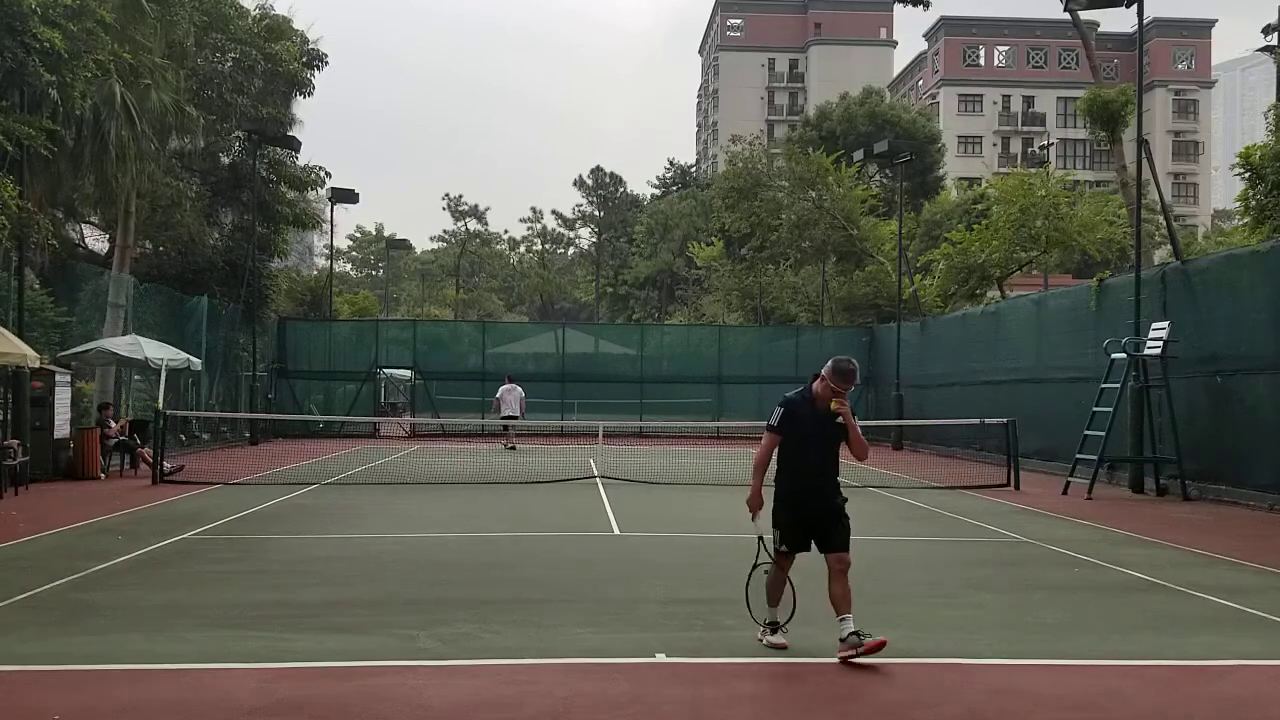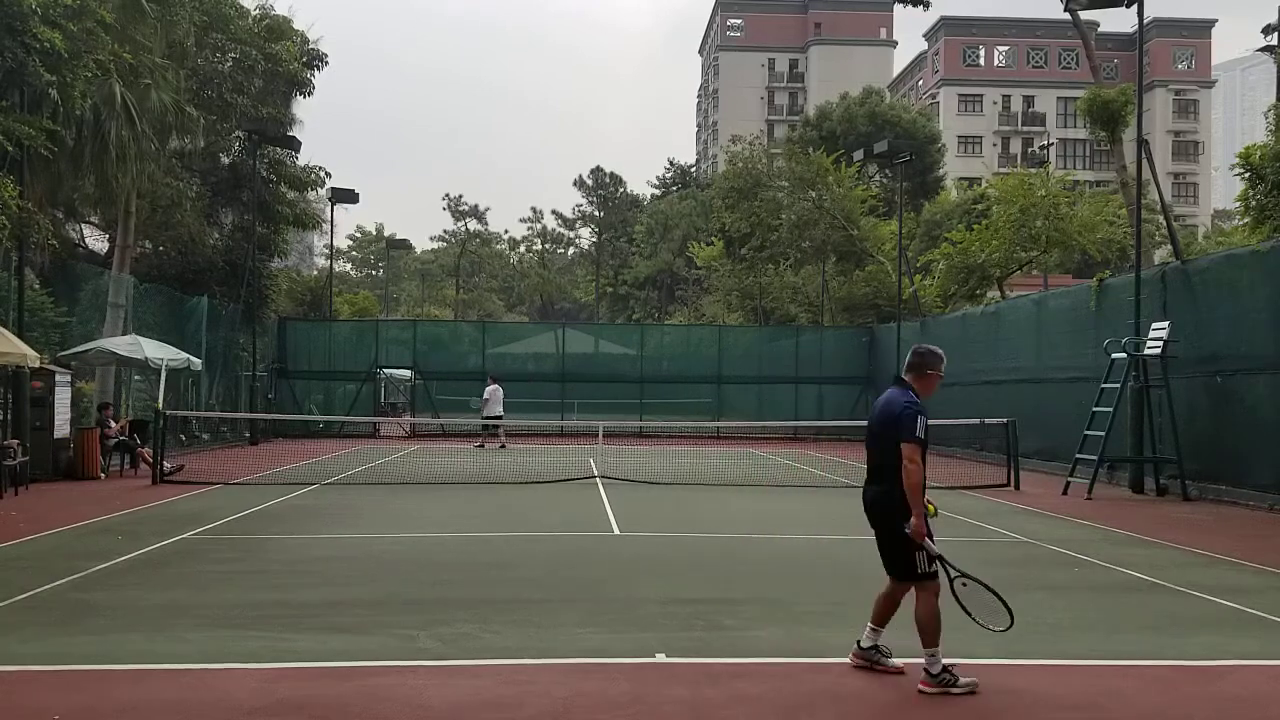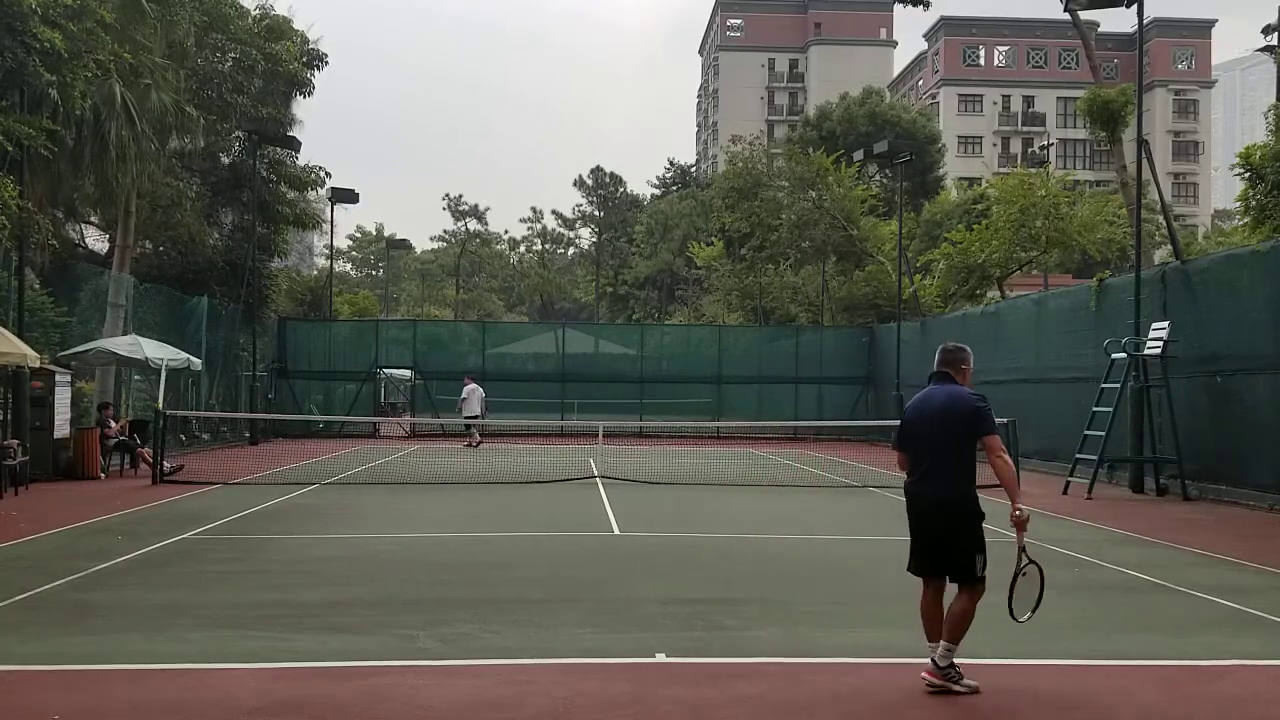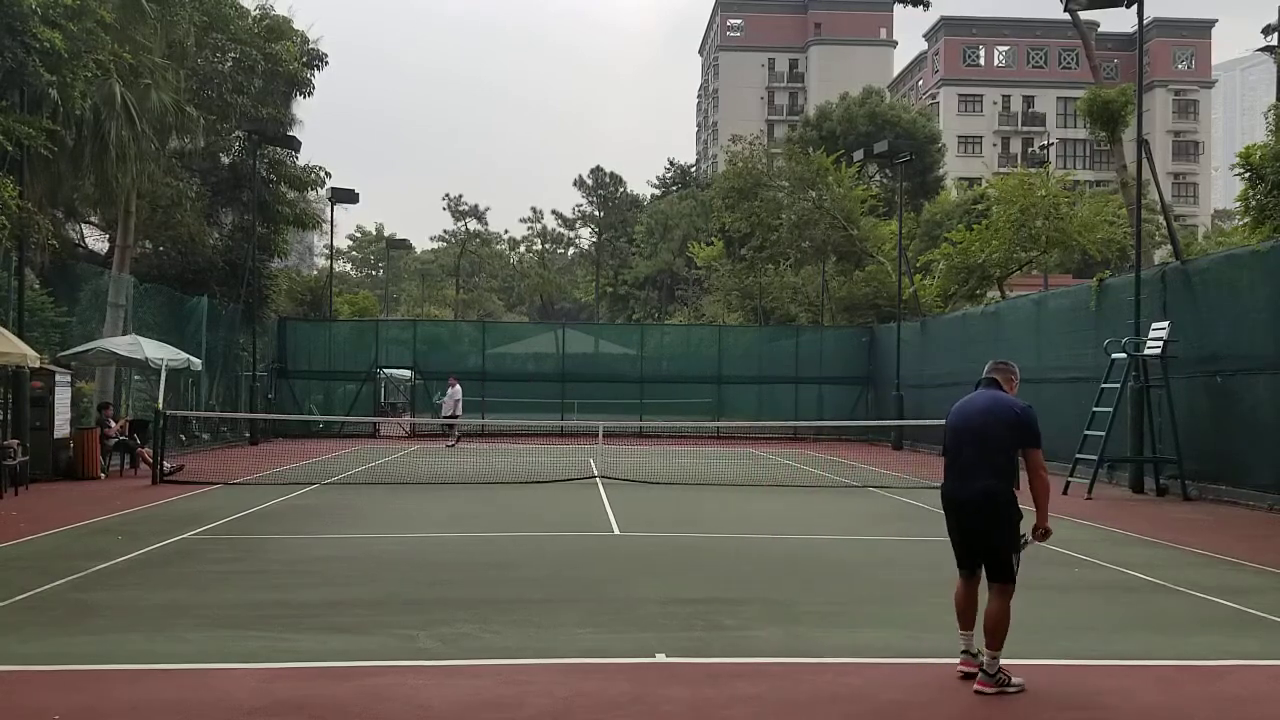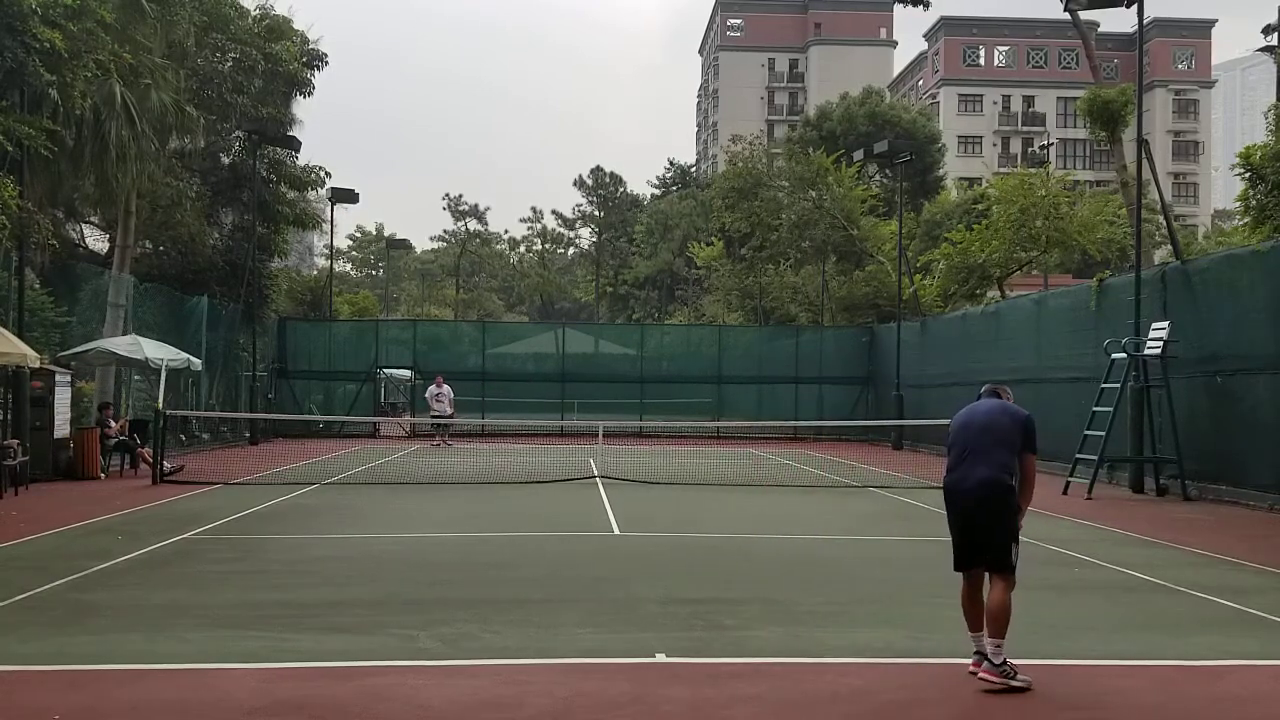
dt=0.7s
person 1, frame 1
left shoulder: (843, 411)
right shoulder: (791, 403)
left elbow: (862, 454)
right elbow: (766, 446)
left wrist: (849, 420)
right wrist: (756, 489)
left hip: (828, 498)
right hip: (791, 498)
left knee: (840, 564)
right knee: (783, 561)
left ankle: (848, 637)
right ankle: (771, 624)
person 1, frame 2
left shoulder: (889, 400)
right shoulder: (910, 408)
right elbow: (910, 463)
left wrist: (917, 497)
right wrist: (917, 514)
left hip: (881, 501)
right hip: (895, 507)
left knee: (901, 579)
right knee: (927, 585)
left ankle: (867, 646)
right ankle: (934, 672)
person 1, frame 3
left shoulder: (914, 404)
right shoulder: (972, 402)
left elbow: (902, 462)
right elbow: (998, 455)
right wrist: (1016, 503)
left hip: (919, 503)
right hip: (957, 505)
left knee: (932, 584)
right knee: (971, 587)
left ankle: (939, 663)
right ankle: (942, 662)
person 1, frame 4
left shoulder: (958, 408)
right shoulder: (1019, 410)
right elbow: (1037, 472)
right wrist: (1042, 518)
left hip: (955, 502)
right hip: (995, 503)
left knee: (968, 575)
right knee: (1001, 587)
left ankle: (968, 654)
right ankle: (990, 672)
person 1, frame 5
left shoulder: (961, 416)
right shoulder: (1021, 416)
right elbow: (1027, 480)
right wrist: (1016, 517)
left hip: (956, 494)
right hip: (995, 494)
left knee: (971, 577)
right knee: (1001, 578)
left ankle: (980, 653)
right ankle: (995, 661)
